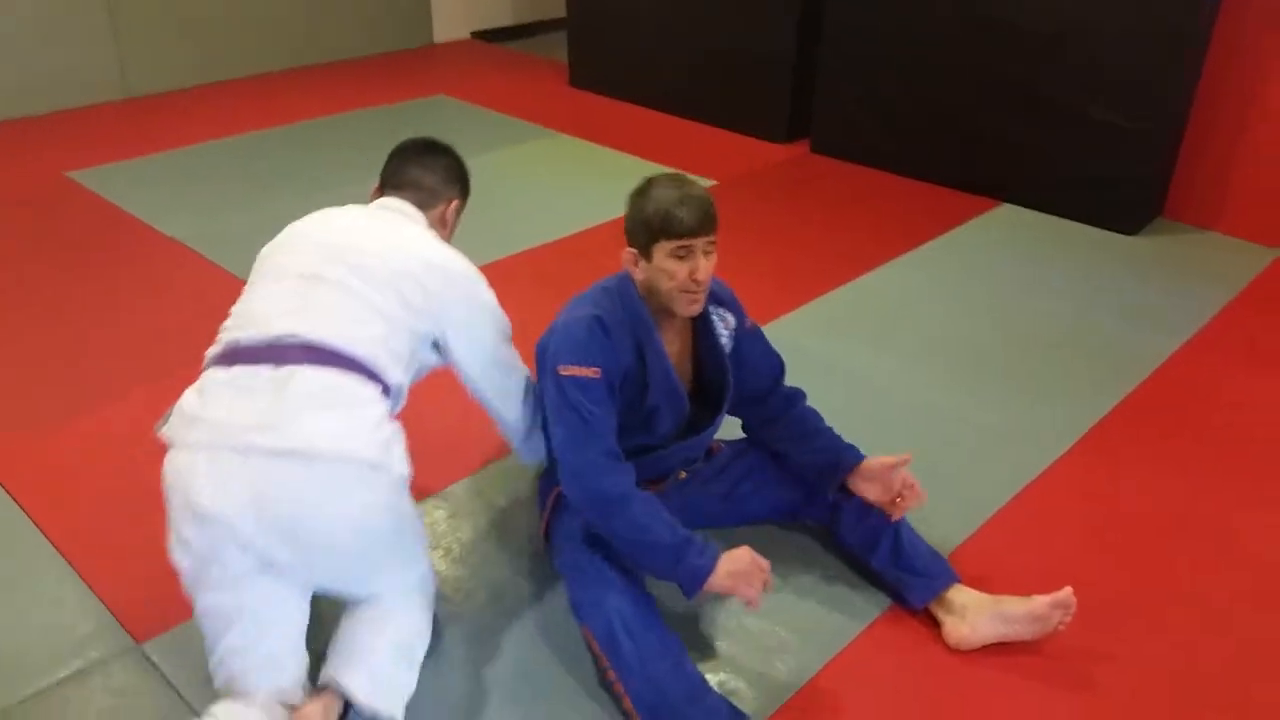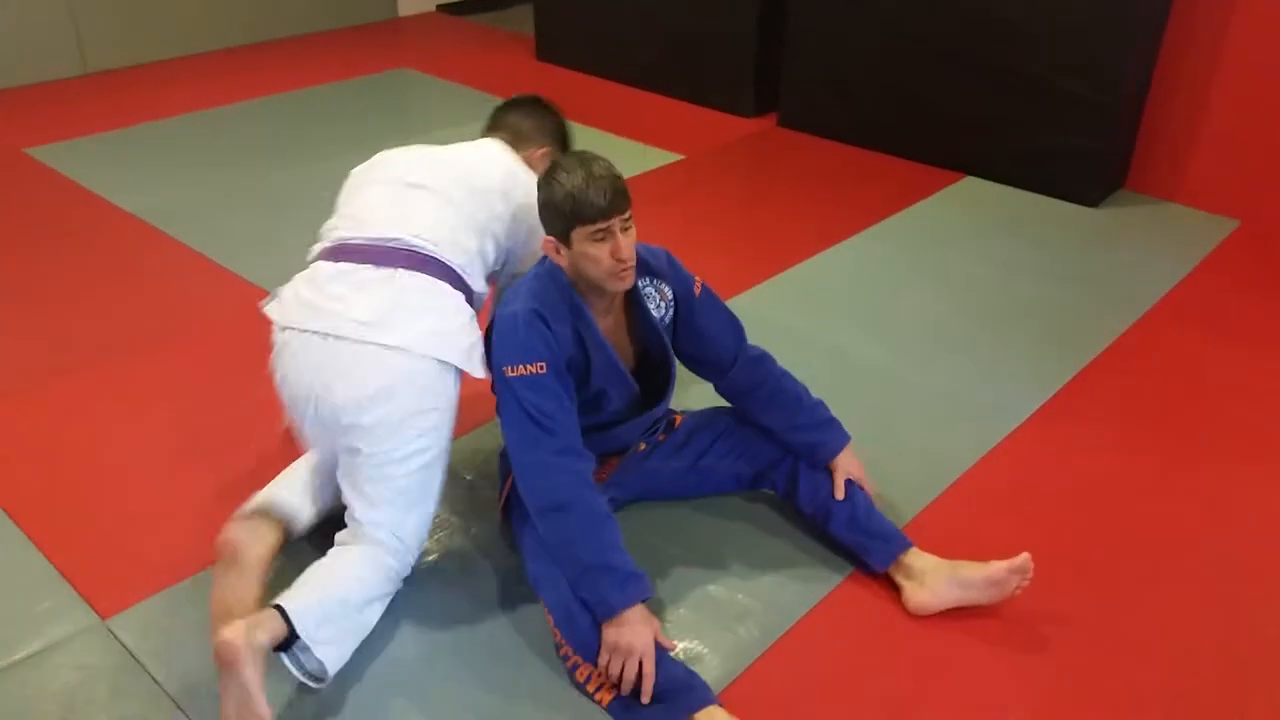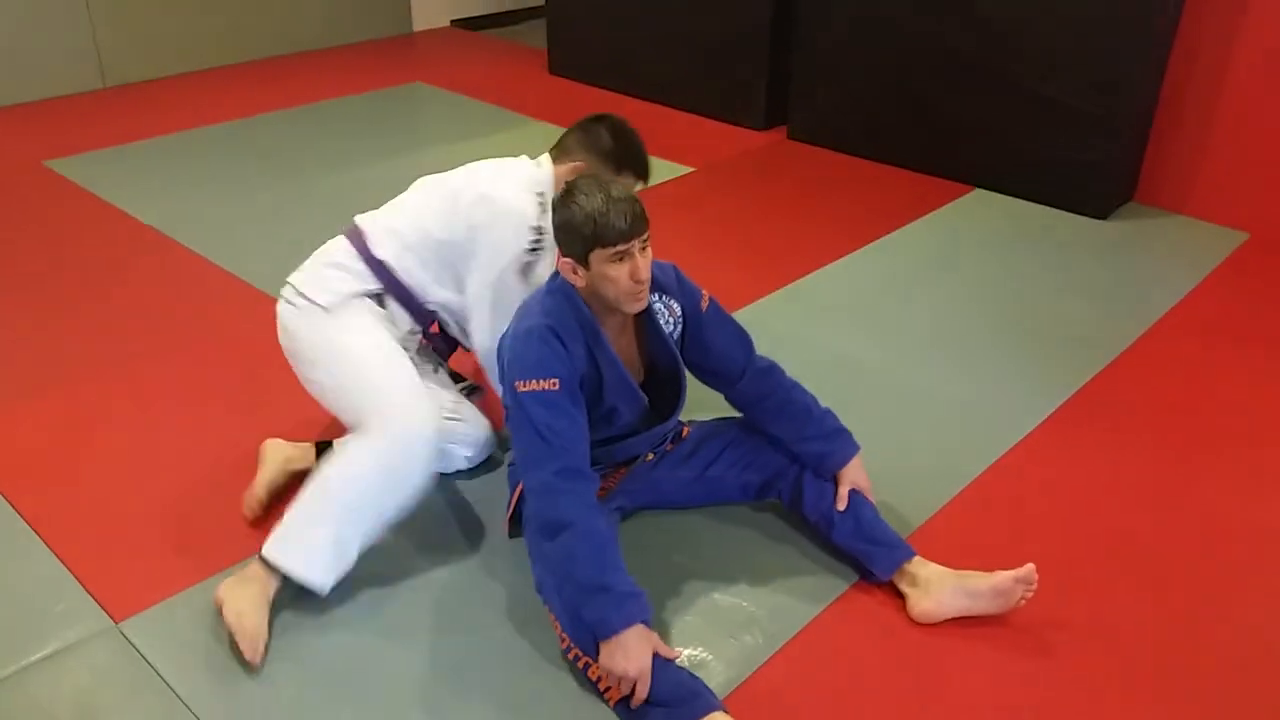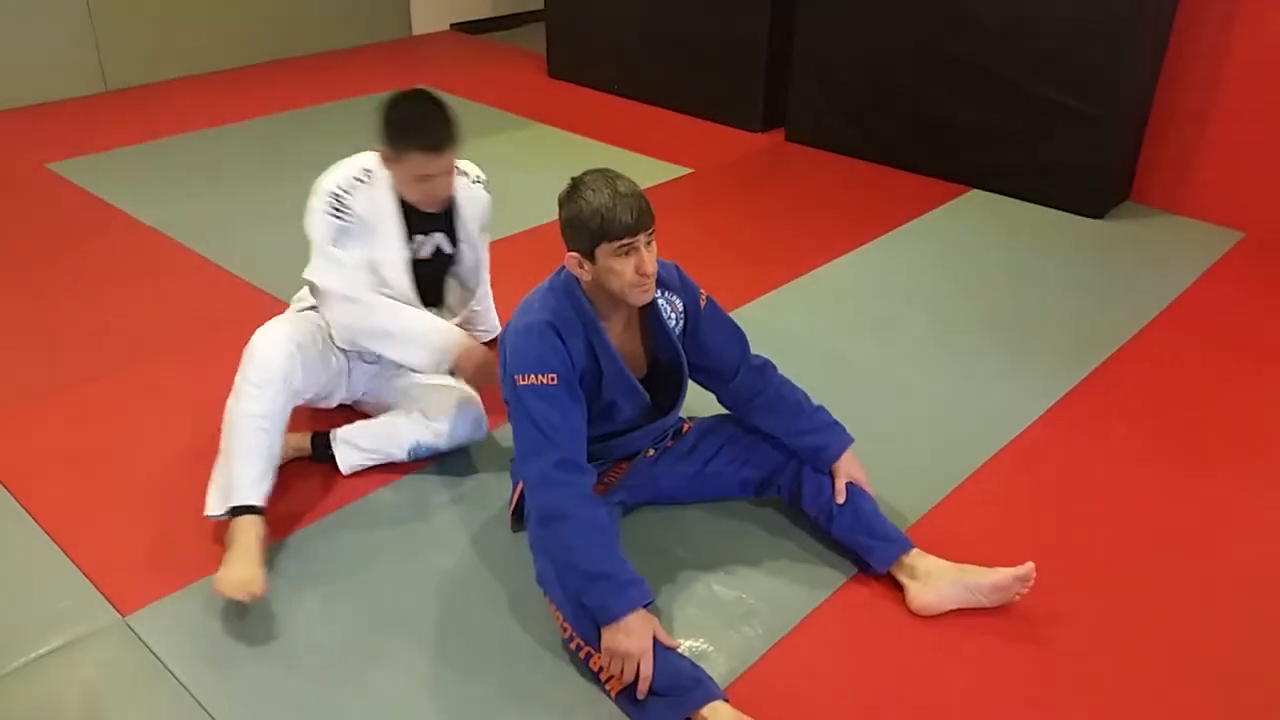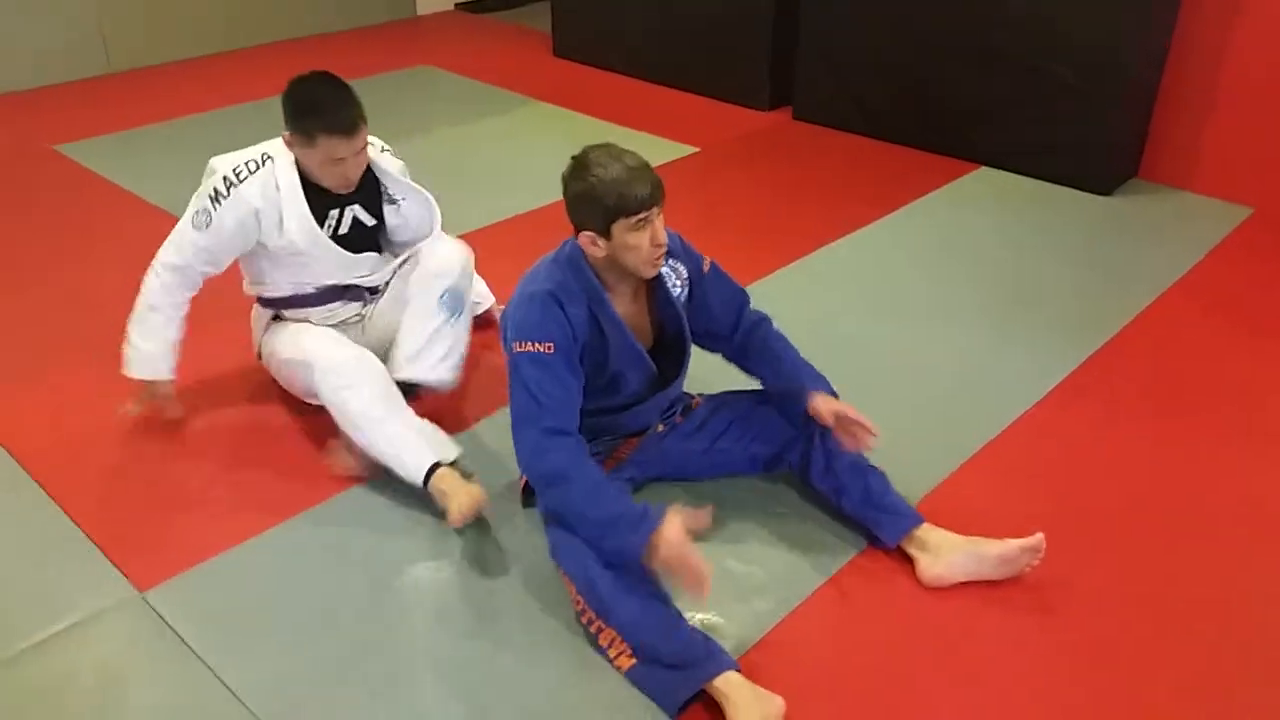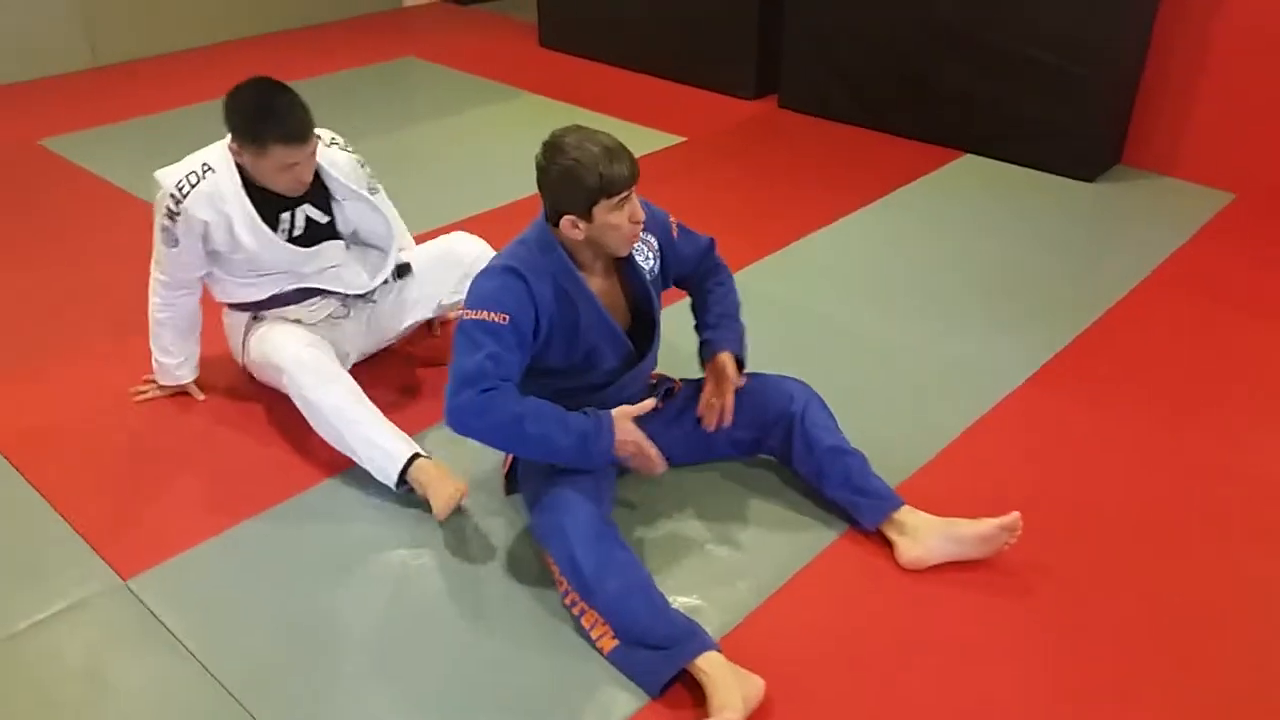
dt=0.4s
person 1, frame 1
left shoulder: (715, 305)
right shoulder: (585, 336)
left elbow: (769, 403)
right elbow: (595, 482)
left wrist: (848, 466)
right wrist: (702, 564)
left hip: (686, 471)
right hip: (597, 500)
left knee: (827, 477)
right knee: (613, 601)
left ankle: (954, 603)
person 1, frame 2
left shoulder: (655, 271)
right shoulder: (527, 326)
left elbow: (739, 365)
right elbow: (558, 479)
left wrist: (830, 442)
right wrist: (621, 601)
left hip: (646, 441)
right hip: (561, 474)
left knee: (790, 445)
right knee: (578, 585)
left ankle: (913, 569)
person 1, frame 3
left shoulder: (665, 288)
right shoulder: (538, 342)
left elbow: (750, 378)
right elbow: (562, 494)
left wrist: (838, 451)
right wrist: (617, 619)
left hip: (654, 450)
right hip: (574, 483)
left knee: (793, 454)
right knee: (584, 594)
left ankle: (918, 577)
person 1, frame 4
left shoulder: (667, 287)
right shoulder: (538, 338)
left elbow: (744, 376)
right elbow: (560, 485)
left wrist: (832, 444)
right wrist: (619, 604)
left hip: (656, 447)
right hip: (575, 480)
left knee: (793, 450)
right knee: (581, 580)
left ankle: (916, 569)
person 1, frame 5
left shoulder: (669, 257)
right shoulder: (543, 310)
left elbow: (740, 326)
right elbow: (545, 449)
left wrist: (812, 395)
right wrist: (644, 530)
left hip: (662, 425)
right hip: (586, 460)
left knee: (800, 426)
right knee: (592, 551)
left ankle: (925, 542)
person 1, frame 6
left shoulder: (643, 229)
right shoulder: (513, 285)
left elbow: (705, 268)
right elbow: (472, 403)
left wrist: (722, 347)
right wrist: (597, 436)
left hip: (641, 407)
right hip: (564, 443)
left knee: (785, 401)
right knee: (573, 531)
left ankle: (906, 527)
person 2, frame 1
left shoulder: (301, 232)
right shoulder: (448, 270)
right elbow: (512, 394)
right wrist: (554, 457)
left hip: (209, 450)
right hip: (330, 461)
right knee: (401, 590)
person 2, frame 2
left shoulder: (385, 163)
right shoulder: (526, 192)
left hip: (304, 331)
right hip: (406, 353)
left knee: (339, 455)
right knee: (384, 548)
left ankle: (264, 525)
right ankle: (260, 635)
person 2, frame 3
left shoulder: (530, 190)
right shoulder: (516, 213)
left elbow: (511, 319)
right elbow: (497, 343)
left hip: (395, 322)
right hip: (337, 300)
left knee: (472, 441)
right knee: (413, 444)
left ankle: (303, 459)
right ankle: (260, 577)
person 2, frame 4
left shoulder: (471, 190)
right shoulder: (345, 193)
left elbow: (470, 271)
right elbow: (352, 307)
left wrist: (486, 331)
right wrist: (444, 344)
left hip: (400, 360)
right hip: (334, 338)
left knee: (465, 419)
right knee: (276, 344)
left ankle: (308, 446)
right ankle: (245, 530)
person 2, frame 5
left shoulder: (381, 164)
right shoulder: (246, 187)
left elbow: (425, 238)
right elbow: (176, 268)
left wrist: (479, 303)
right wrist: (152, 365)
left hip: (379, 315)
right hip: (305, 328)
left knee: (446, 255)
right knee: (337, 364)
right ankle: (443, 475)
person 2, frame 6
left shoulder: (335, 157)
right shoulder: (193, 194)
left elbow: (386, 235)
right elbow: (174, 285)
left wrist: (428, 301)
right wrist: (176, 368)
left hip: (363, 296)
right hip: (278, 331)
left knee: (463, 251)
right knee: (296, 355)
right ankle: (419, 471)
